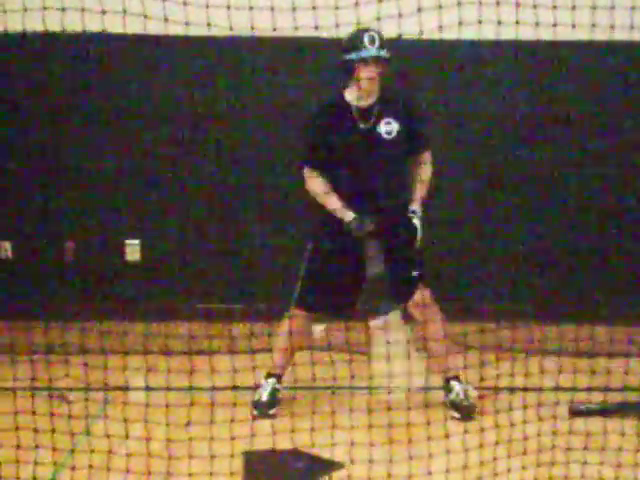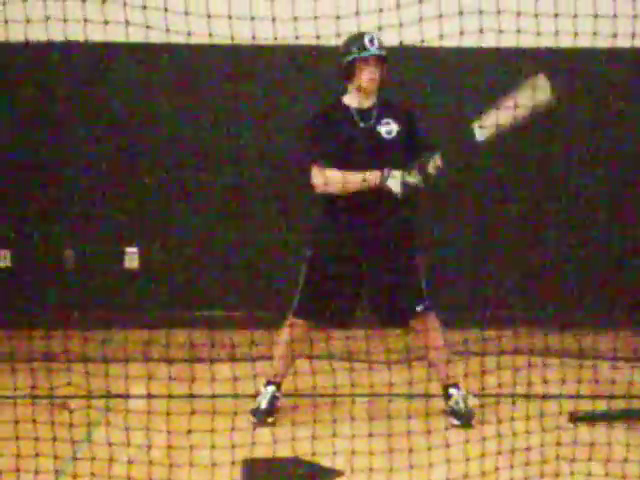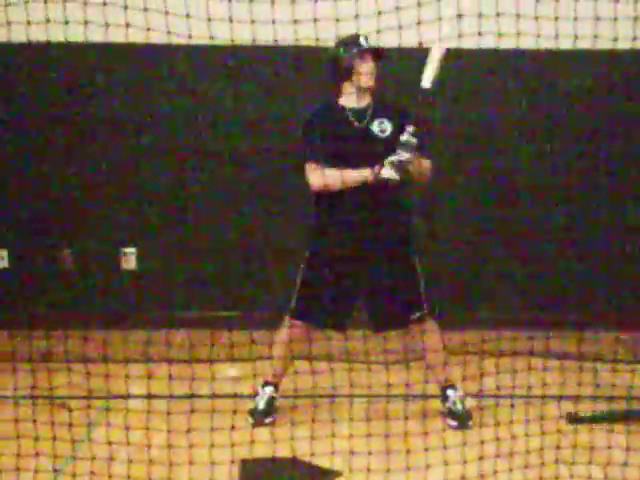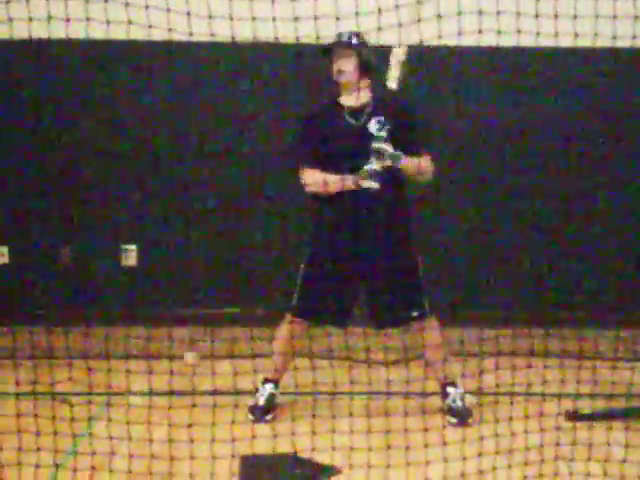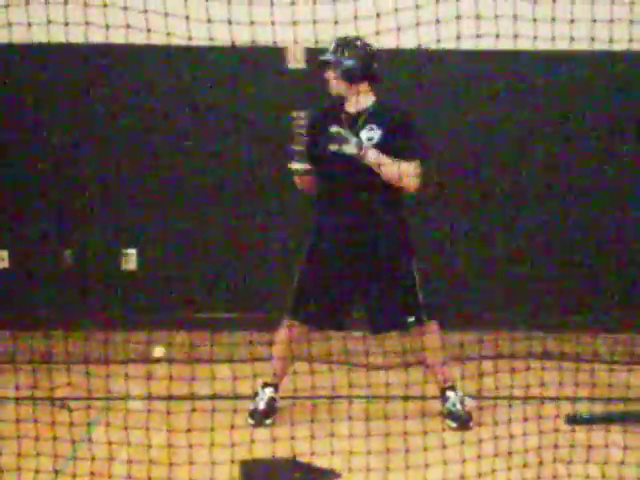
dt=0.3s
person 1, frame 1
left shoulder: (403, 109)
right shoulder: (327, 116)
left elbow: (423, 161)
right elbow: (312, 176)
left wrist: (416, 207)
right wrist: (348, 216)
left hip: (394, 226)
right hip: (341, 229)
left knee: (422, 302)
right knee: (303, 308)
left ankle: (454, 383)
right ankle: (272, 382)
person 1, frame 2
left shoulder: (400, 115)
right shoulder: (326, 120)
left elbow: (416, 168)
right elbow: (321, 180)
left wrist: (420, 172)
right wrist: (381, 177)
left hip: (392, 237)
right hip: (338, 238)
left knee: (422, 314)
right knee: (301, 317)
left ankle: (452, 391)
right ankle: (271, 389)
person 1, frame 3
left shoulder: (394, 115)
right shoulder: (321, 119)
left elbow: (424, 174)
right elbow: (317, 178)
left wrist: (411, 159)
right wrist: (375, 171)
left hip: (389, 238)
right hip: (335, 240)
left knee: (419, 317)
right knee: (299, 318)
left ankle: (449, 393)
right ankle: (269, 390)
person 1, frame 4
left shoulder: (394, 112)
right shoulder: (318, 119)
left elbow: (426, 171)
right elbow: (309, 180)
left wrist: (395, 157)
right wrist: (355, 179)
left hip: (388, 236)
right hip: (334, 236)
left knee: (420, 313)
right knee: (299, 315)
left ankle: (449, 389)
right ankle: (270, 387)
person 1, frame 5
left shoulder: (394, 118)
right shoulder: (322, 120)
left elbow: (411, 180)
right elbow: (307, 184)
left wrist: (362, 151)
right wrist: (301, 170)
left hip: (384, 241)
right hip: (332, 239)
left knee: (418, 319)
right knee: (298, 318)
left ankle: (450, 394)
right ankle: (269, 391)
